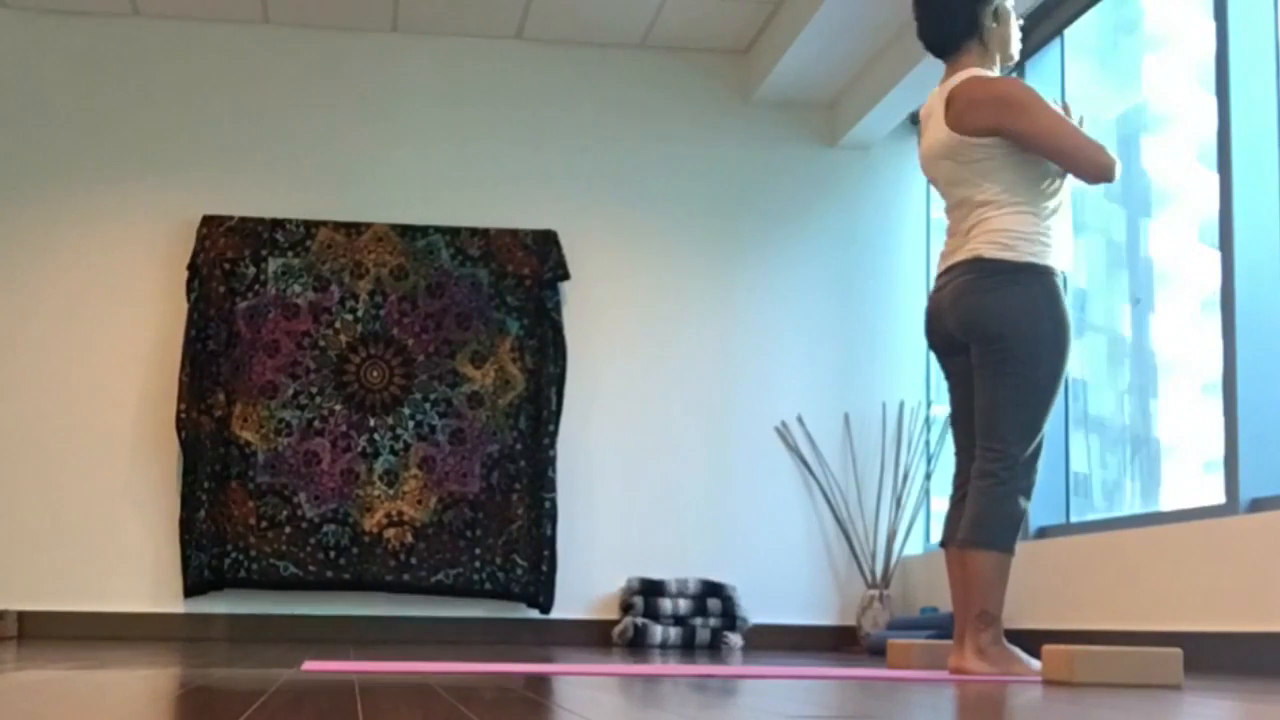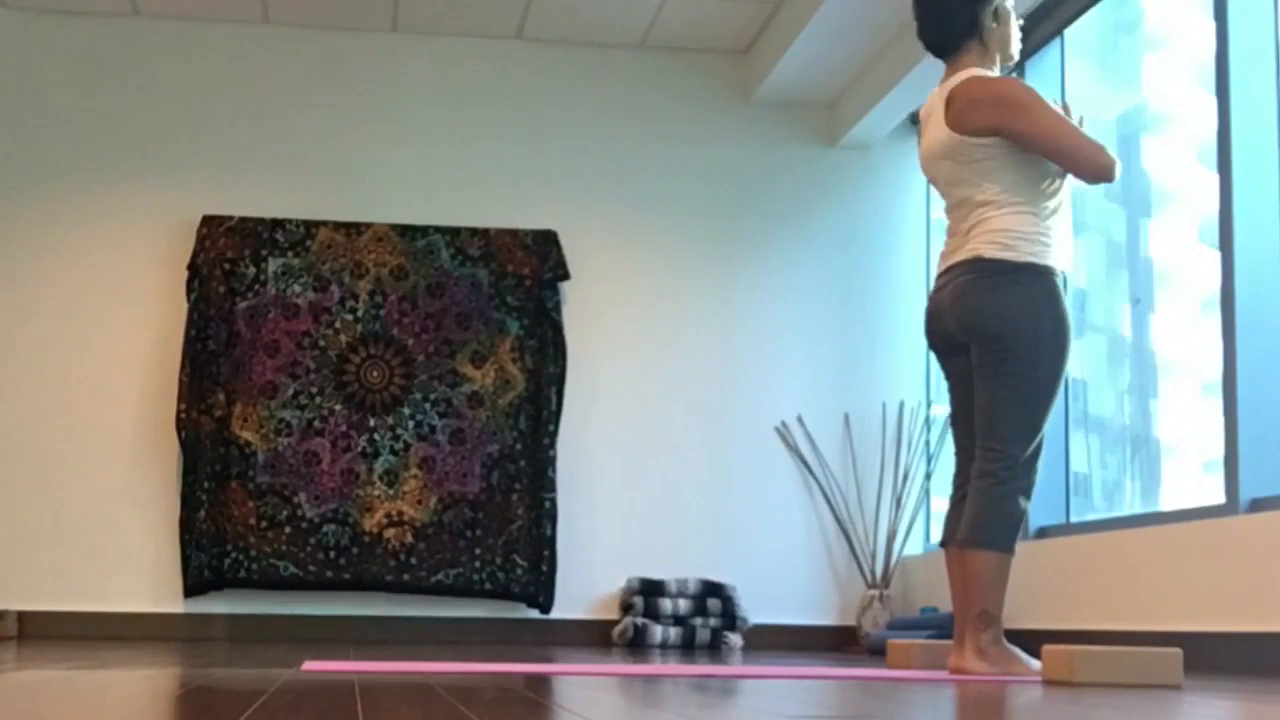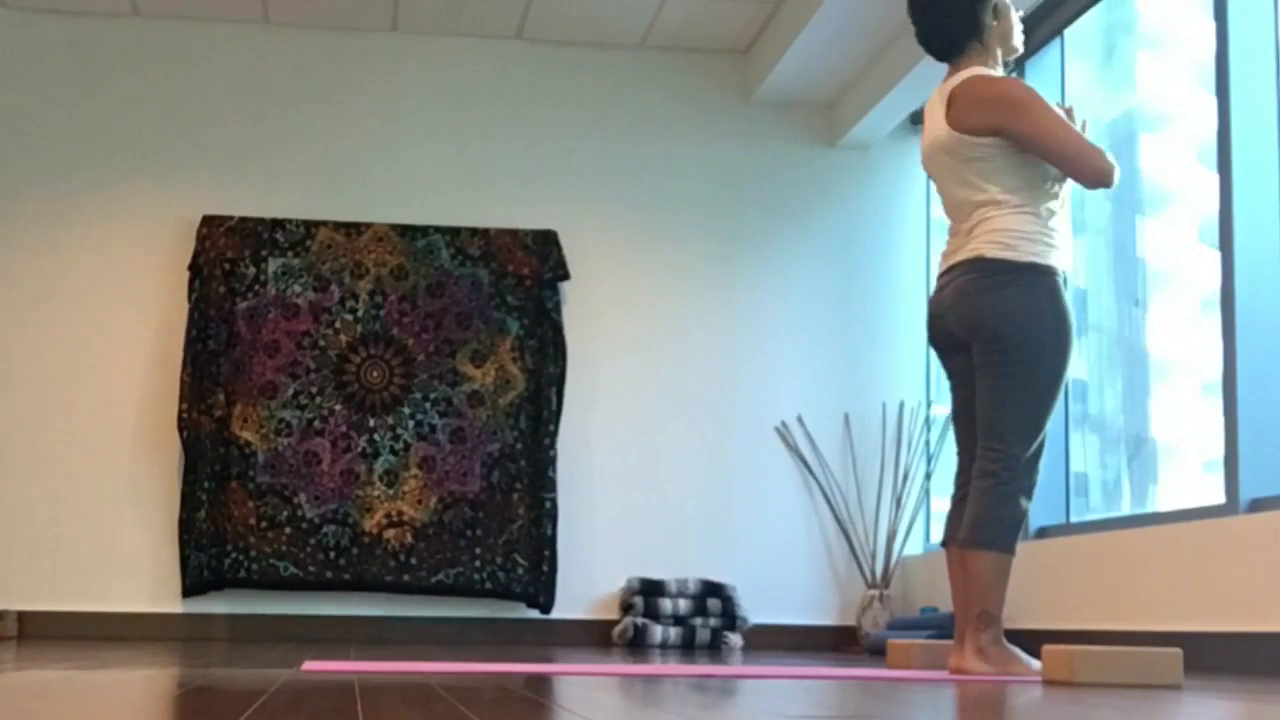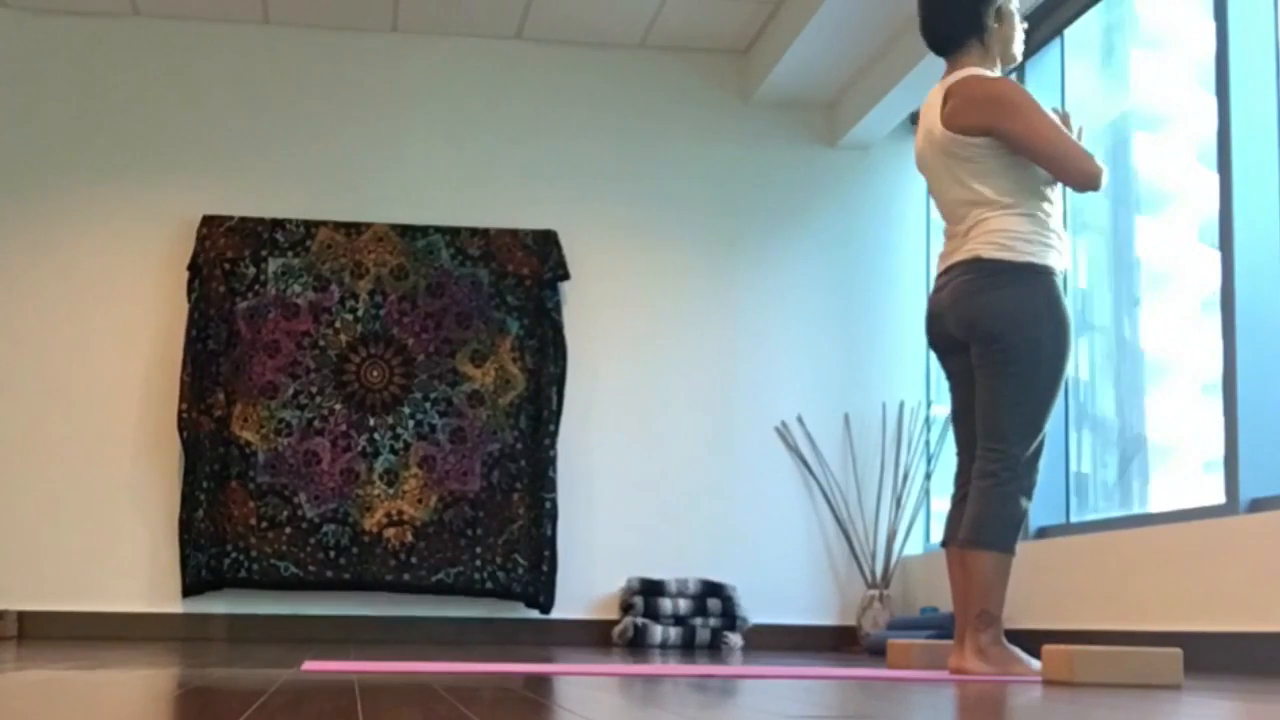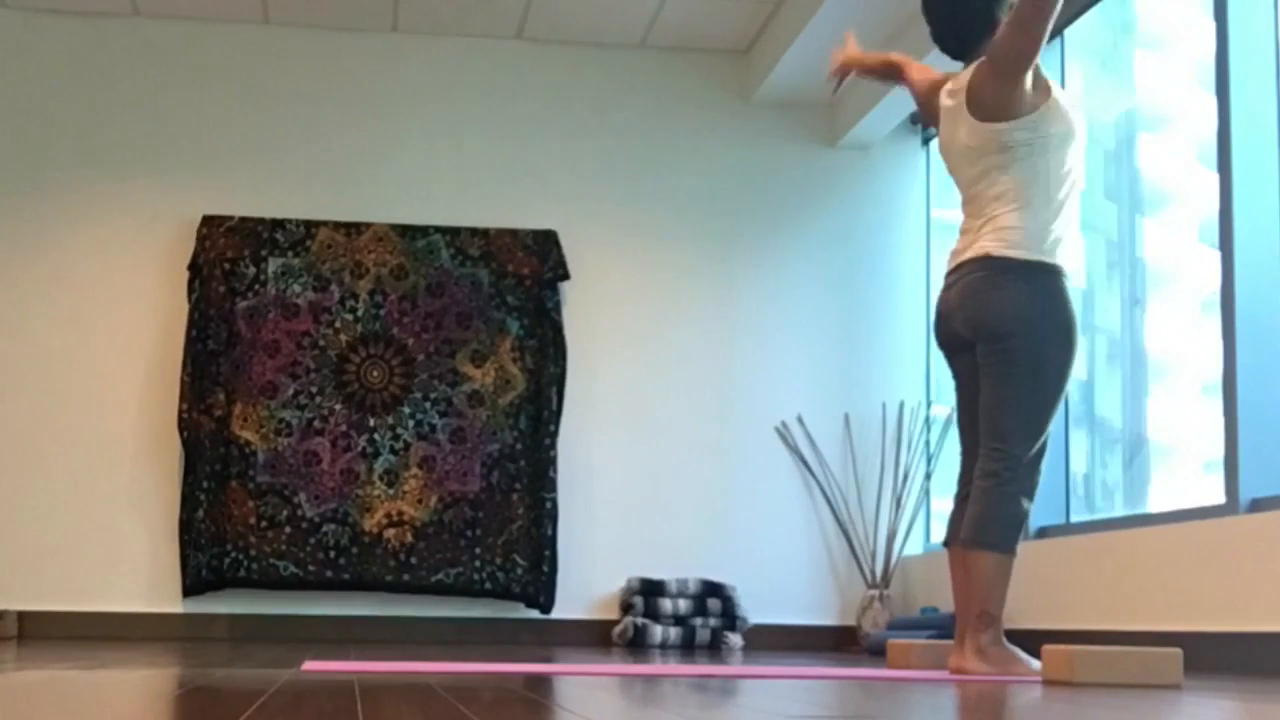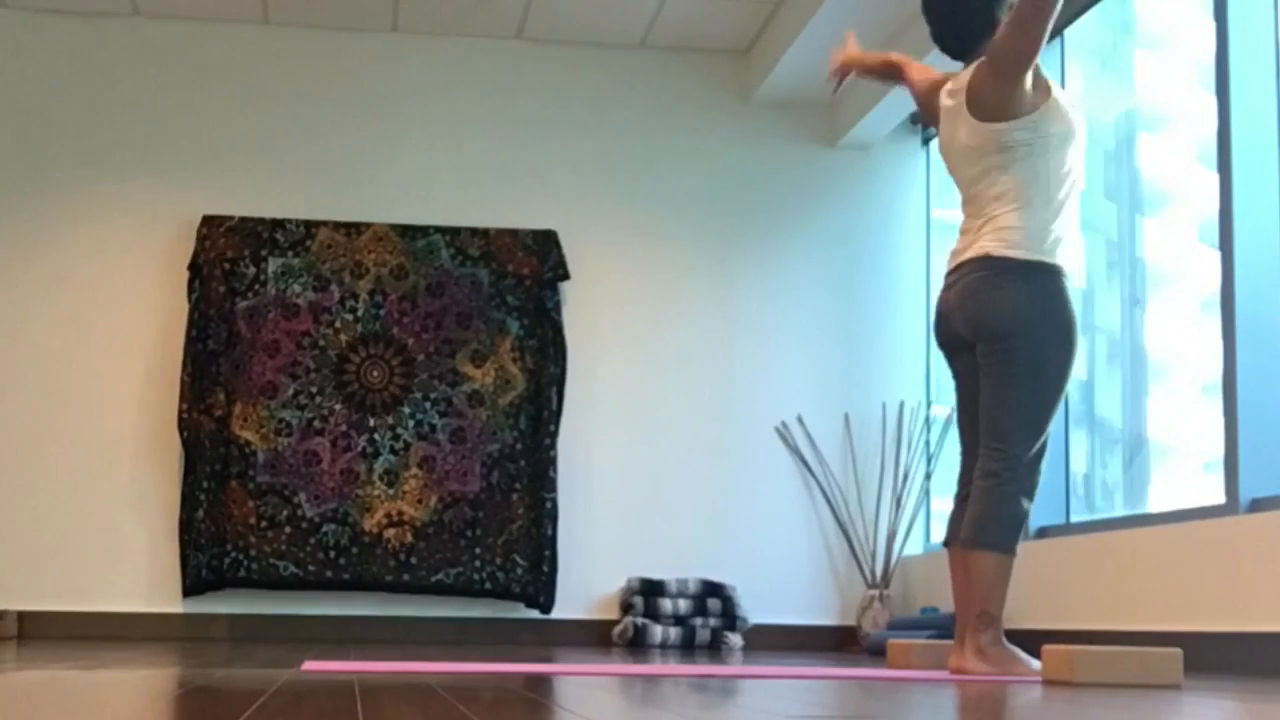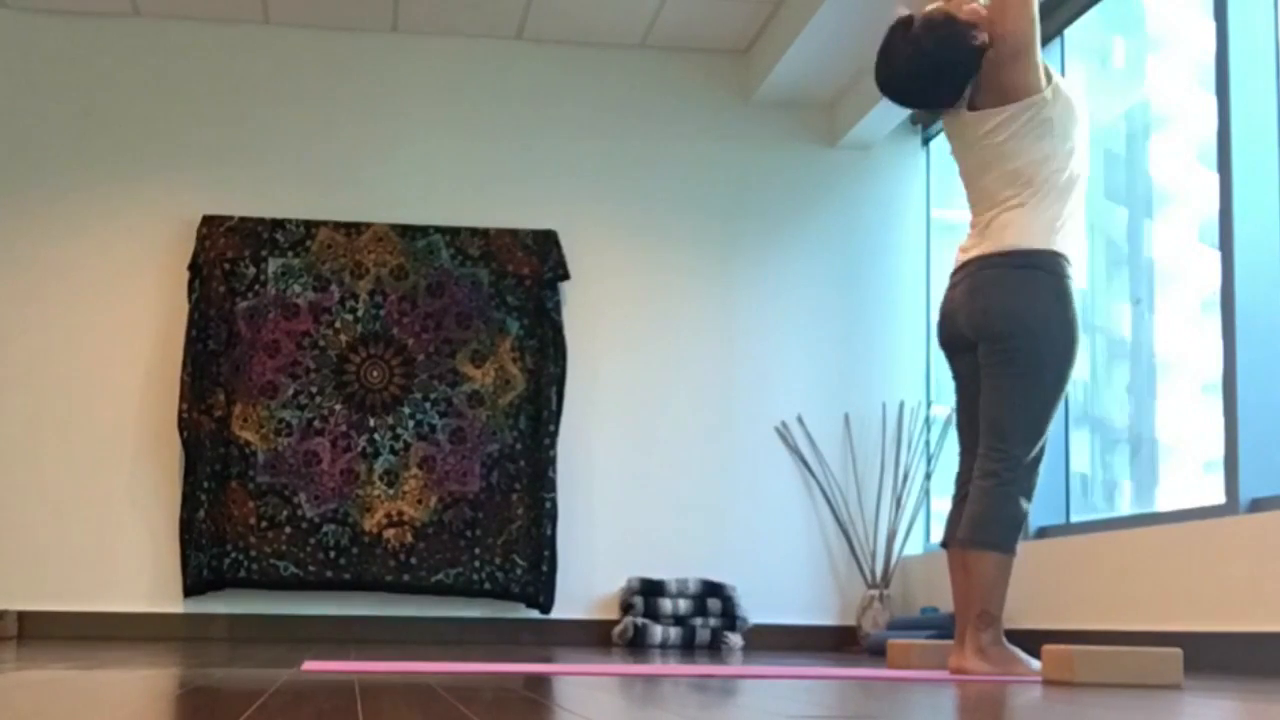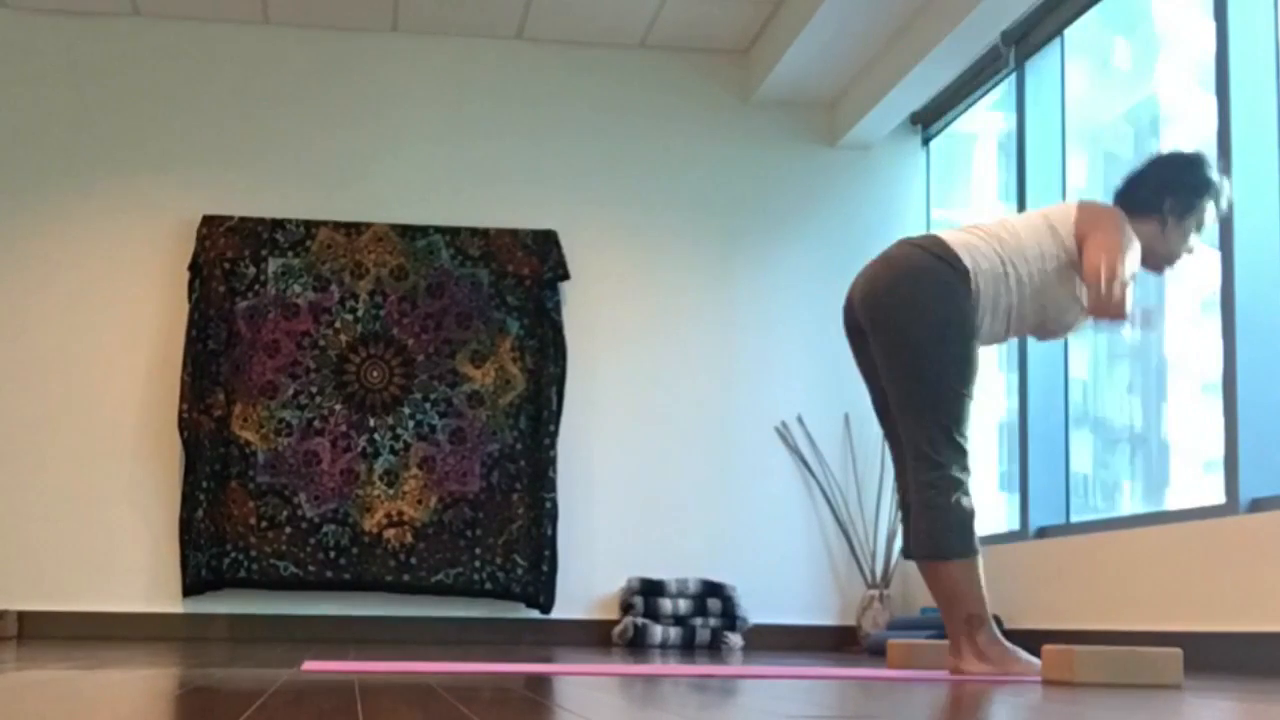
dt=0.1s
person 1, frame 1
left shoulder: (936, 111)
right shoulder: (991, 91)
right elbow: (1100, 165)
left wrist: (1048, 139)
right wrist: (1066, 132)
left hip: (957, 294)
right hip: (1012, 289)
left knee: (977, 471)
right knee: (1005, 468)
left ankle: (967, 640)
right ankle: (982, 644)
person 1, frame 2
left shoulder: (936, 111)
right shoulder: (991, 92)
right elbow: (1101, 166)
left wrist: (1050, 132)
right wrist: (1067, 130)
left hip: (957, 294)
right hip: (1013, 289)
left knee: (977, 471)
right knee: (1005, 468)
left ankle: (968, 641)
right ankle: (982, 643)
person 1, frame 3
left shoulder: (942, 106)
right shoulder: (992, 91)
right elbow: (1099, 170)
left wrist: (1055, 140)
right wrist: (1073, 133)
left hip: (959, 294)
right hip: (1015, 289)
left knee: (979, 471)
right knee: (1007, 469)
left ankle: (970, 640)
right ankle: (983, 644)
person 1, frame 4
left shoulder: (936, 106)
right shoulder: (987, 91)
right elbow: (1086, 173)
right wrist: (1066, 136)
left hip: (957, 295)
right hip: (1013, 290)
left knee: (979, 471)
right knee: (1006, 469)
left ankle: (969, 640)
right ankle: (982, 644)
person 1, frame 5
left shoulder: (952, 92)
right shoulder: (1005, 79)
left elbow: (908, 67)
left wrist: (862, 58)
left hip: (966, 291)
right hip: (1022, 286)
left knee: (984, 470)
right knee: (1008, 468)
left ankle: (969, 638)
right ankle: (982, 643)
person 1, frame 6
left shoulder: (950, 93)
right shoulder: (1004, 79)
left elbow: (907, 66)
left wrist: (863, 59)
left hip: (966, 292)
right hip: (1021, 287)
left knee: (984, 470)
right knee: (1008, 469)
left ankle: (971, 637)
right ankle: (981, 642)
person 1, frame 7
left shoulder: (967, 97)
right shoulder: (1016, 71)
left hip: (973, 291)
right hip: (1023, 283)
left knee: (984, 473)
right knee: (1010, 473)
left ankle: (972, 637)
right ankle: (982, 644)
person 1, frame 8
right shoulder: (1114, 226)
right elbow: (1106, 289)
left hip: (882, 288)
right hip: (921, 290)
left knee: (927, 473)
right knee: (936, 474)
left ankle: (973, 640)
right ankle: (976, 647)
